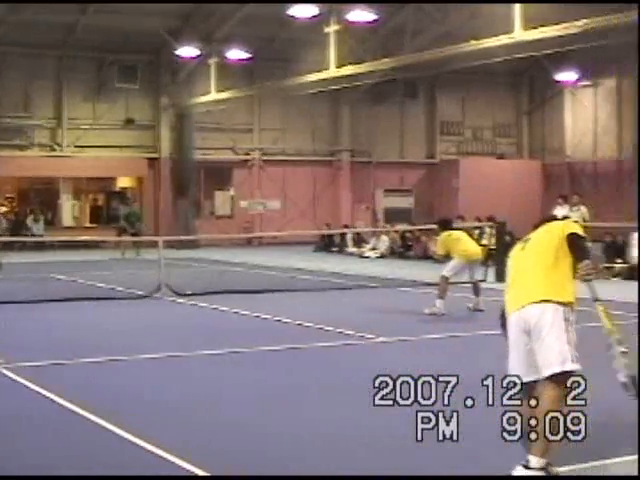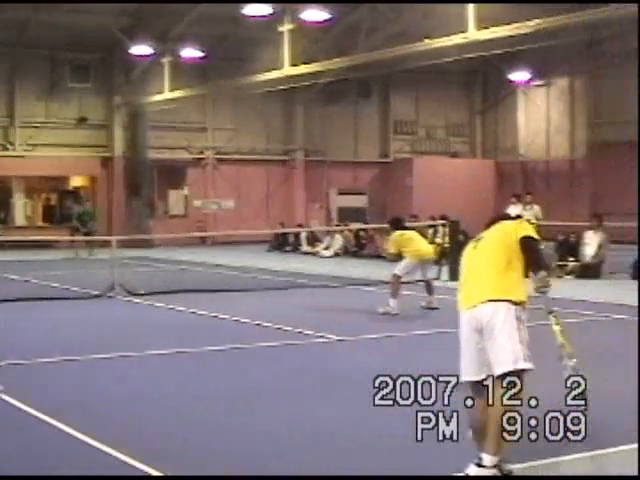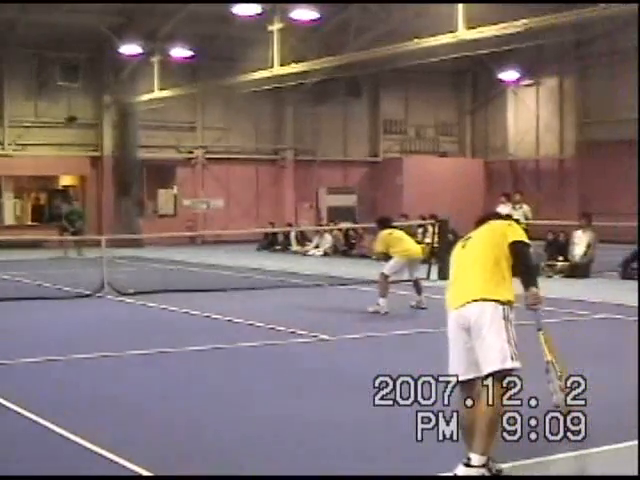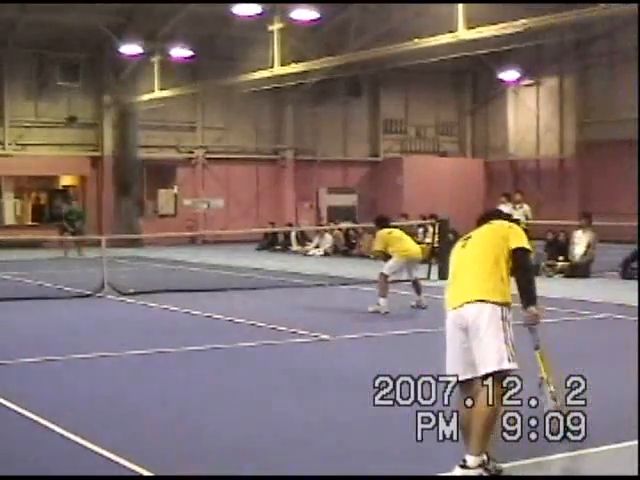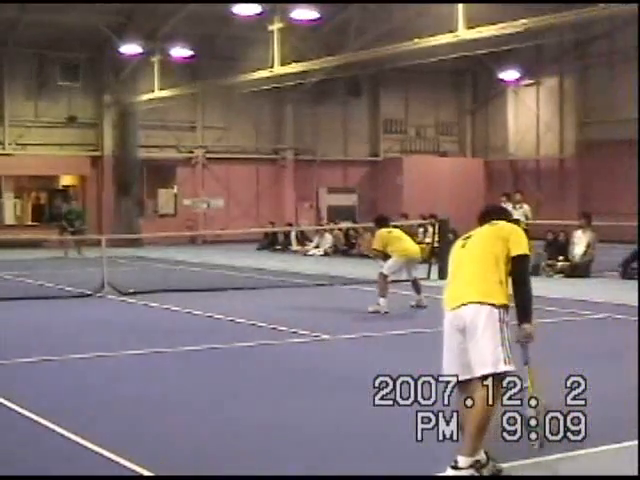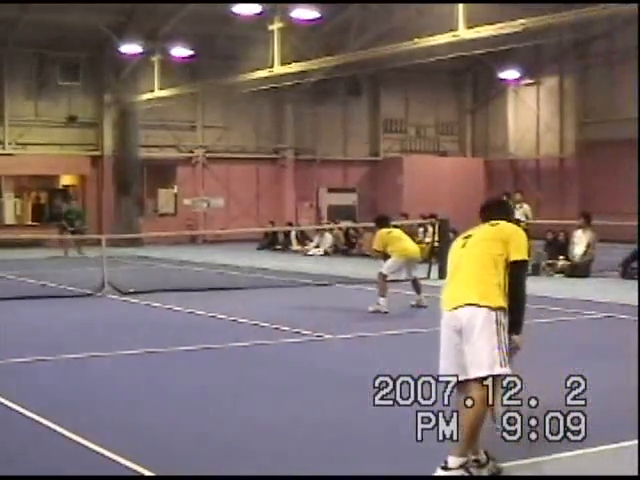
dt=0.1s
person 1, frame 1
left shoulder: (519, 248)
right shoulder: (565, 226)
right elbow: (576, 240)
right wrist: (586, 261)
left hip: (516, 311)
right hip: (548, 306)
left knee: (529, 392)
right knee: (556, 385)
left ankle: (533, 462)
right ankle: (534, 465)
person 1, frame 2
left shoulder: (472, 246)
right shoulder: (517, 226)
right elbow: (529, 243)
right wrist: (540, 272)
left hip: (468, 310)
right hip: (501, 305)
left knee: (481, 391)
left ankle: (486, 460)
right ankle: (487, 464)
person 1, frame 3
left shoulder: (462, 244)
right shoulder: (508, 227)
right elbow: (521, 253)
right wrist: (531, 287)
left hip: (457, 309)
right hip: (489, 305)
left knee: (470, 389)
right knee: (495, 384)
left ankle: (476, 459)
right ankle: (475, 463)
person 1, frame 4
left shoulder: (462, 243)
right shoulder: (509, 228)
right elbow: (521, 262)
right wrist: (530, 304)
left hip: (455, 308)
right hip: (487, 306)
left knee: (468, 389)
right knee: (493, 384)
left ankle: (476, 460)
right ankle: (472, 464)
person 1, frame 5
left shoulder: (462, 241)
right shoulder: (512, 231)
right elbow: (520, 274)
right wrist: (525, 320)
left hip: (454, 309)
right hip: (485, 307)
left knee: (467, 389)
right knee: (486, 385)
left ankle: (476, 458)
right ankle: (463, 464)
person 1, frame 6
left shoulder: (463, 238)
right shoulder: (512, 232)
right elbow: (516, 282)
right wrist: (514, 330)
left hip: (451, 309)
right hip: (482, 308)
left knee: (466, 389)
right knee: (482, 387)
left ankle: (477, 459)
right ankle: (453, 465)
